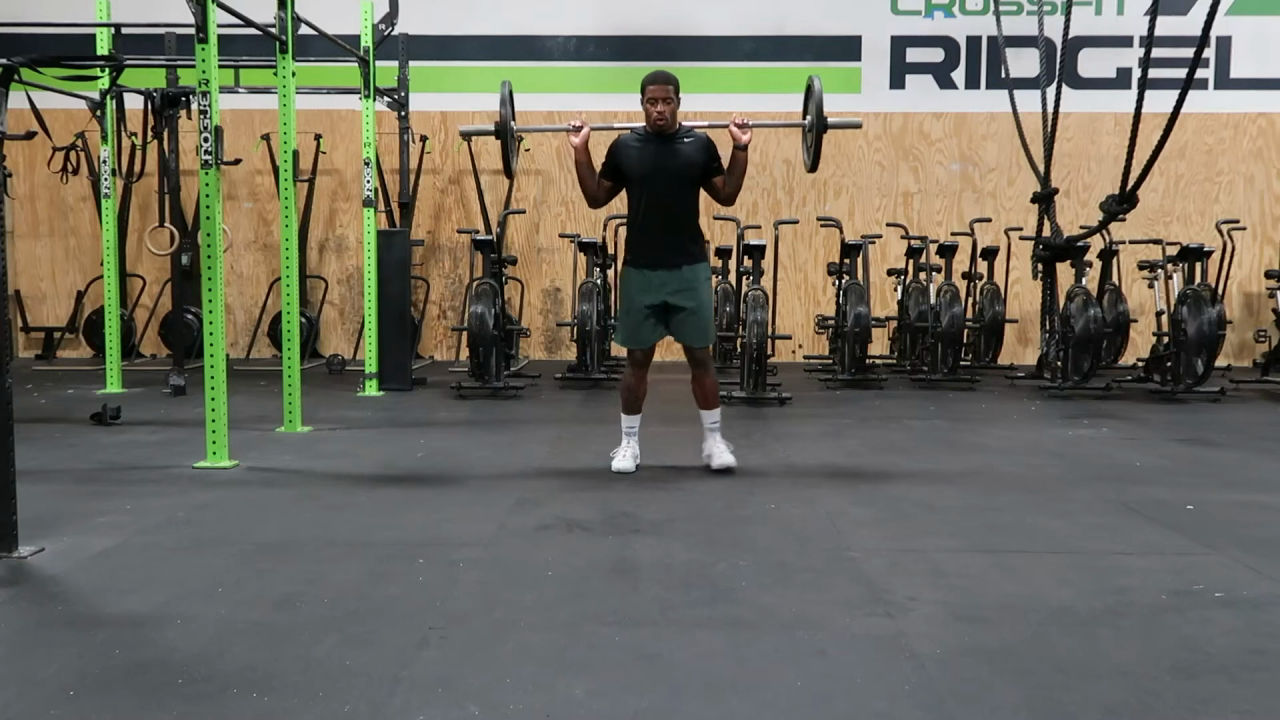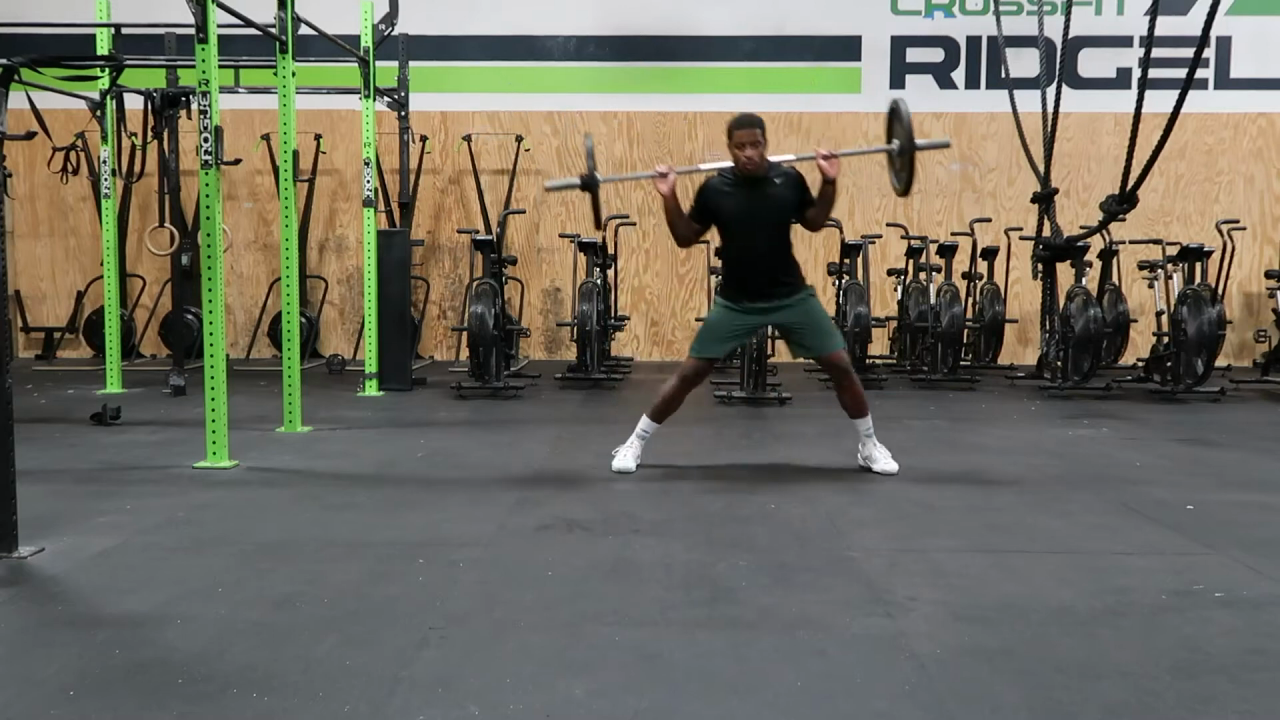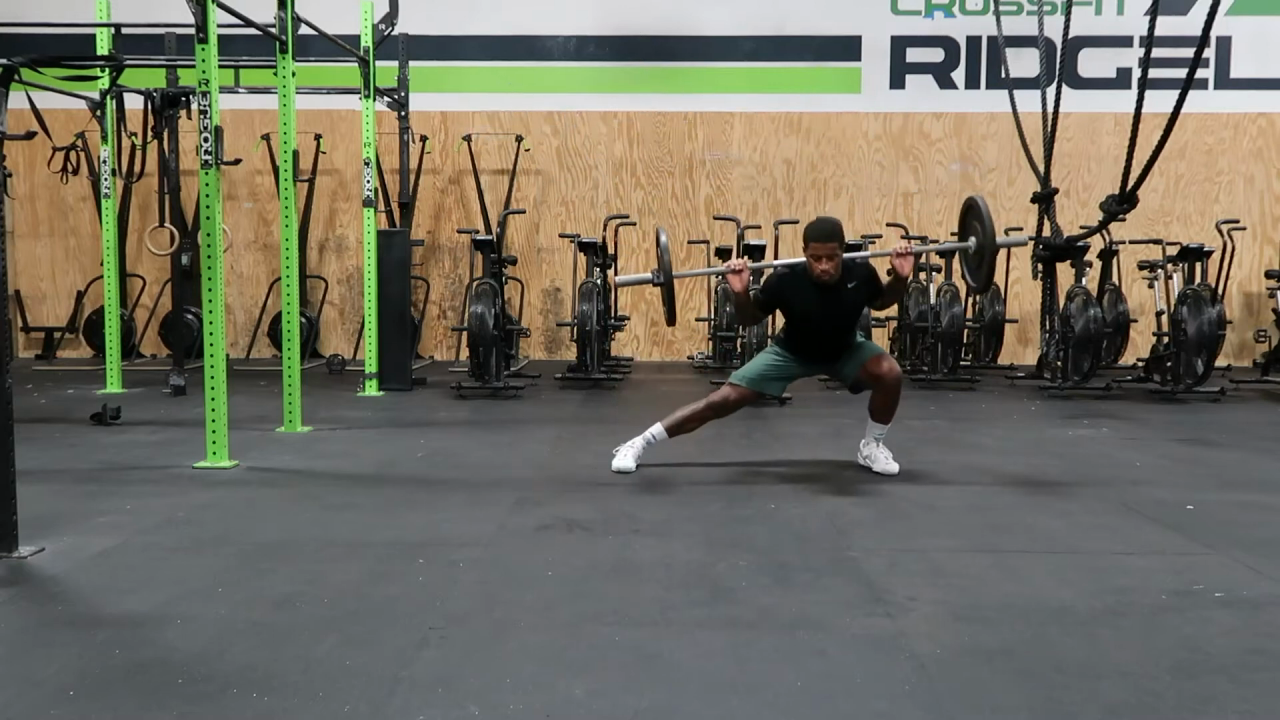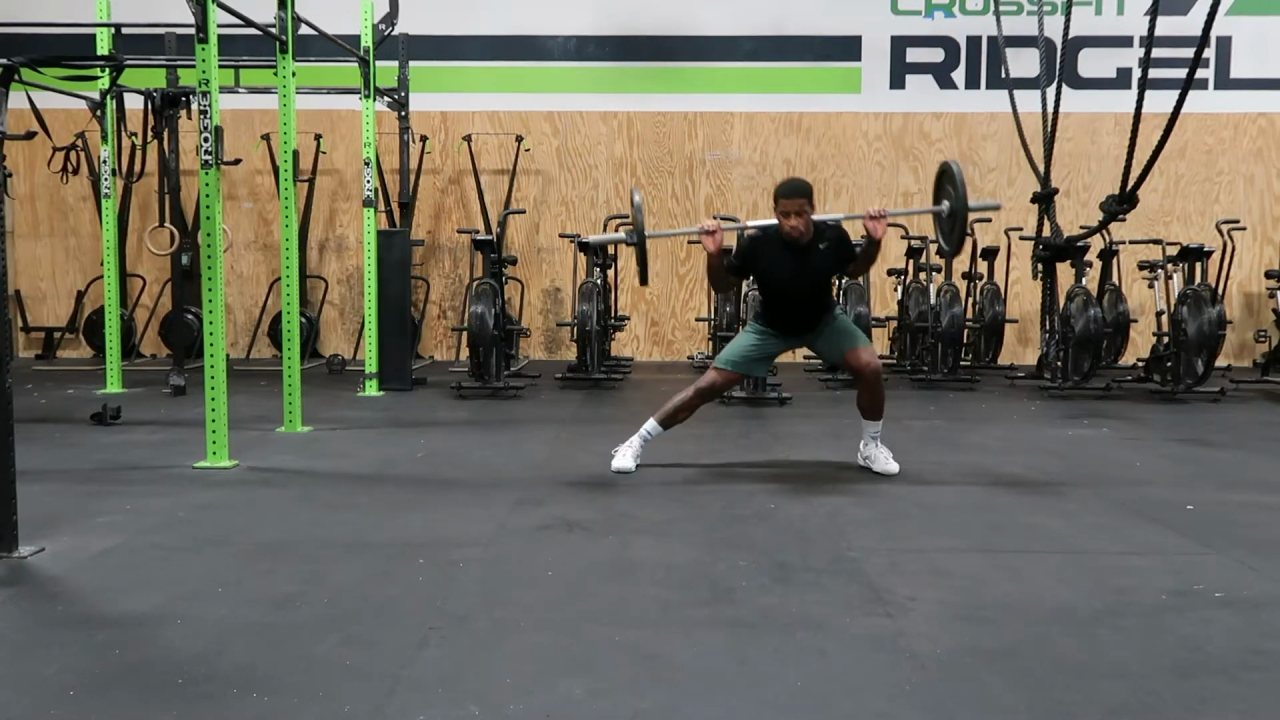
dt=0.5s
person 1, frame 1
left shoulder: (699, 144)
right shoulder: (624, 146)
left elbow: (727, 196)
right elbow: (596, 198)
left wrist: (740, 148)
right wrist: (580, 150)
left hip: (690, 267)
right hip: (640, 270)
left knee: (700, 356)
right knee: (638, 358)
left ankle: (714, 439)
right ankle: (629, 443)
person 1, frame 2
left shoulder: (789, 179)
right shoulder: (714, 189)
left elbow: (815, 222)
right elbow: (685, 239)
left wrist: (829, 181)
right wrist: (668, 198)
left hip: (792, 295)
right hip: (736, 301)
left knee: (839, 365)
right knee: (690, 373)
left ankle: (870, 445)
right ankle: (634, 443)
person 1, frame 3
left shoulder: (860, 273)
right shoulder: (785, 280)
left elbow: (881, 302)
right elbow: (749, 319)
left wrist: (901, 278)
right wrist: (740, 291)
left hip: (844, 350)
right hip: (791, 354)
left knee: (890, 374)
right knee: (722, 401)
left ankle: (872, 446)
right ankle: (638, 444)
person 1, frame 4
left shoulder: (833, 235)
right shoulder: (756, 245)
left elbow: (856, 270)
right elbow: (723, 286)
left wrist: (874, 241)
right wrist: (714, 253)
left hip: (823, 319)
right hip: (768, 327)
left knee: (869, 368)
right knee: (709, 386)
left ankle: (871, 447)
right ankle: (635, 443)
